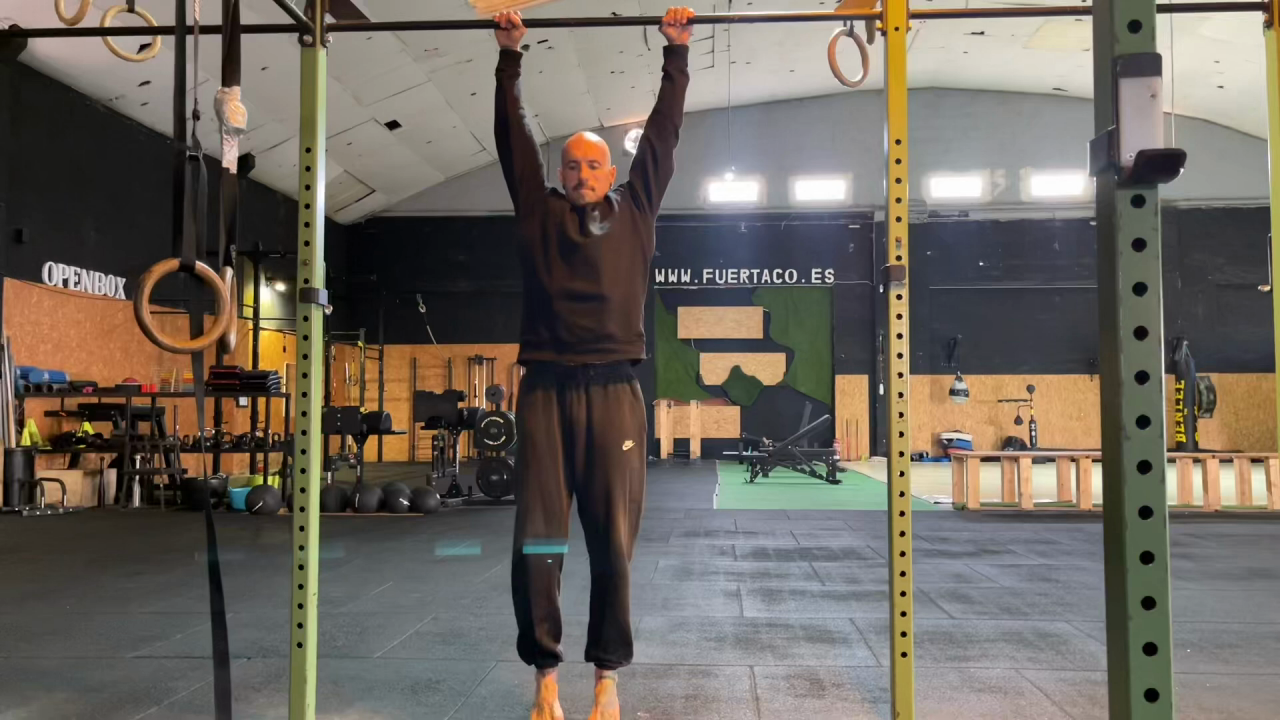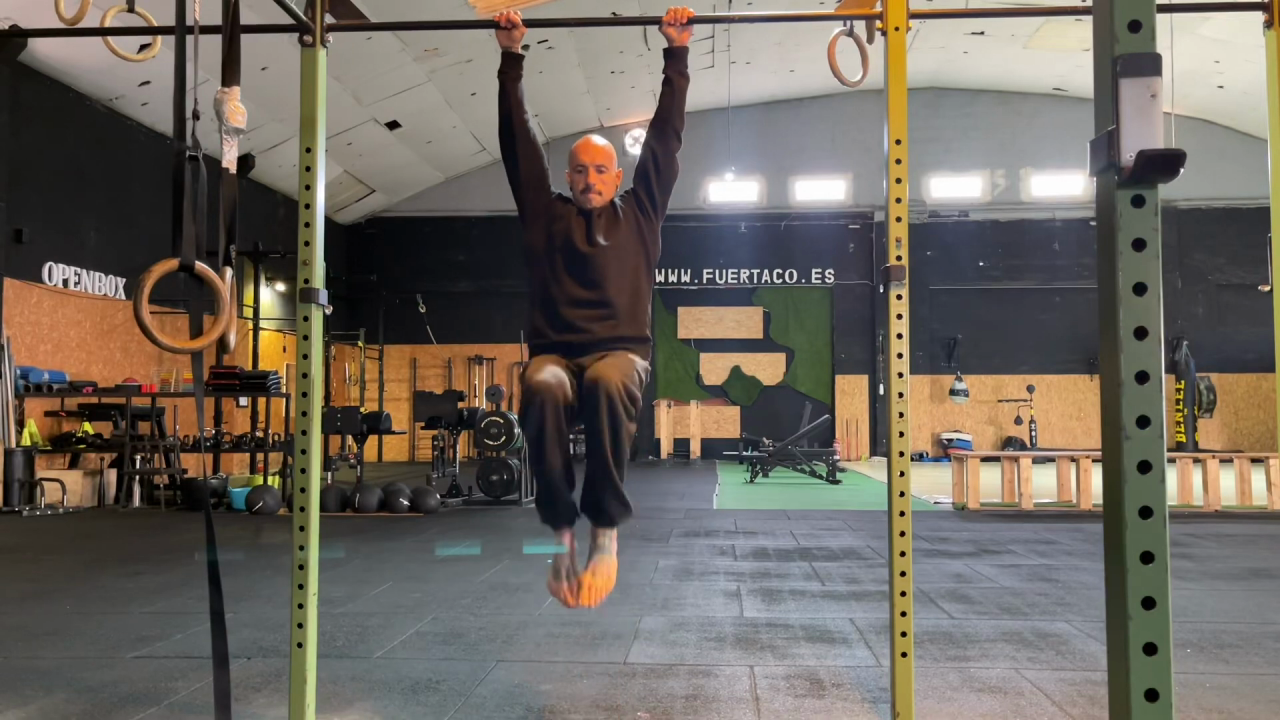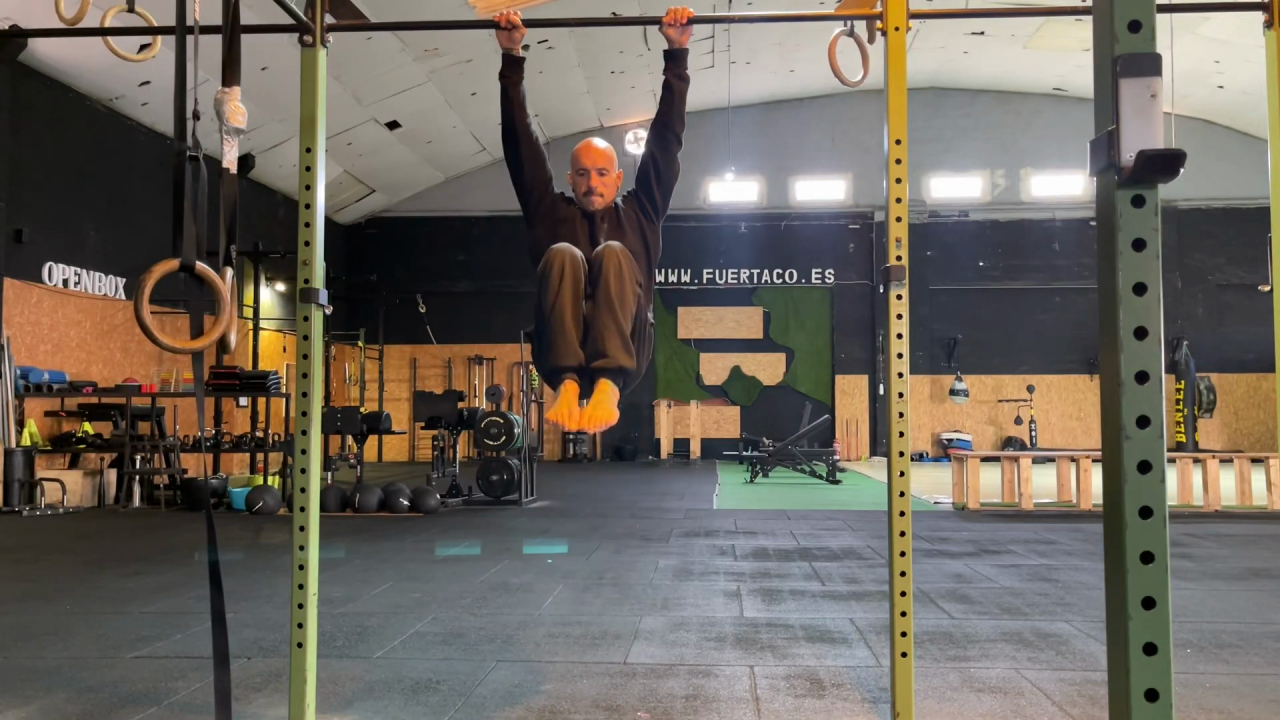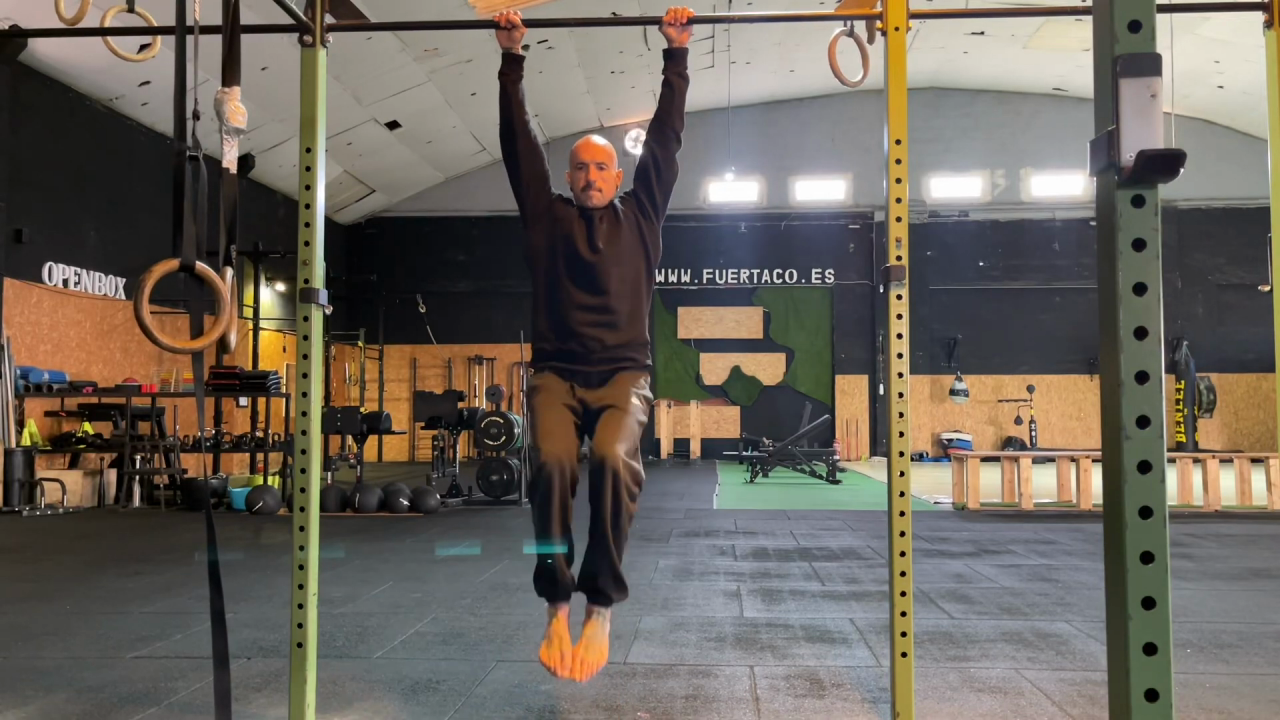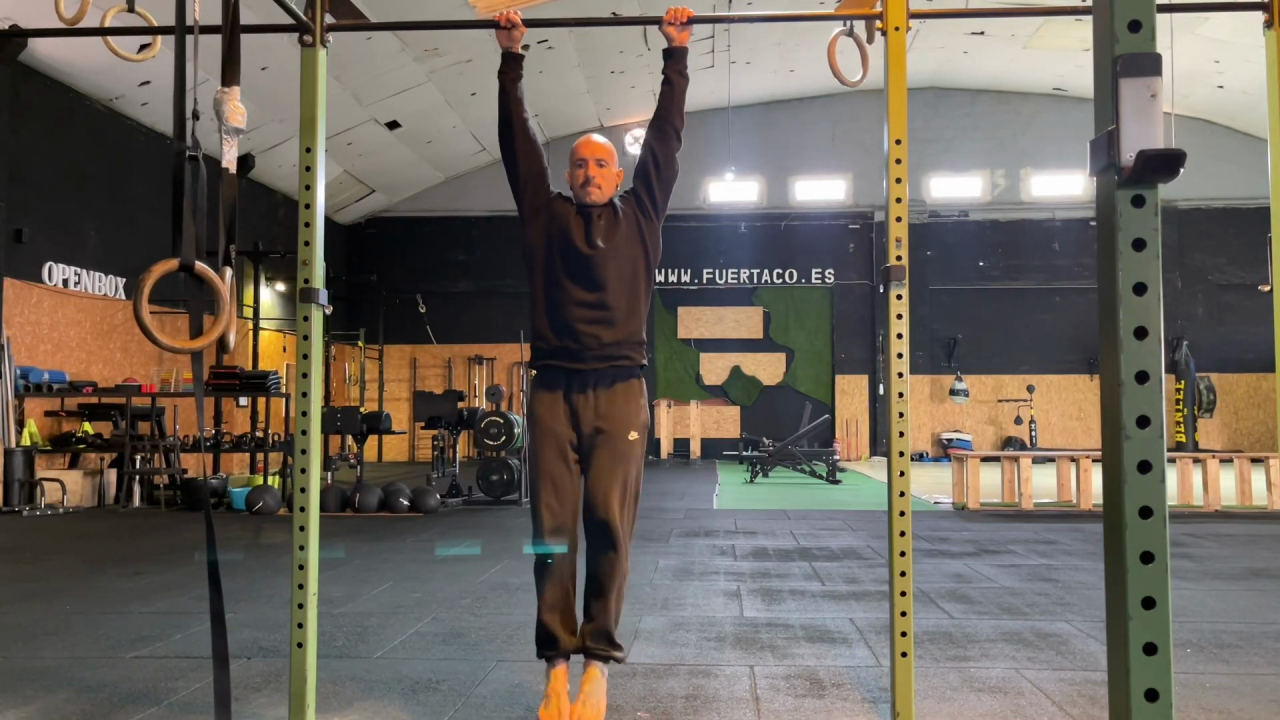
dt=0.5s
person 1, frame 1
left shoulder: (634, 210)
right shoulder: (539, 210)
left elbow: (662, 135)
right elbow: (513, 137)
left hip: (613, 391)
right hip: (547, 389)
left knee: (612, 543)
right knee: (538, 540)
person 1, frame 2
left shoulder: (638, 215)
right shoulder: (546, 213)
left elbow: (663, 138)
right elbow: (519, 143)
left wrist: (677, 56)
right wrist: (511, 57)
left hip: (620, 361)
right hip: (557, 360)
left knee: (606, 381)
right knee: (542, 389)
left ankle: (605, 529)
right ankle: (562, 530)
person 1, frame 3
left shoulder: (640, 214)
right shoulder: (549, 214)
left elbow: (666, 140)
right elbow: (519, 141)
left wrist: (676, 54)
right wrist: (511, 57)
left hip: (626, 349)
right hip: (563, 351)
left knee: (612, 255)
right knee: (562, 256)
left ankle: (607, 381)
right ankle: (568, 382)
person 1, frame 4
left shoulder: (640, 214)
right shoulder: (547, 214)
left elbow: (666, 139)
right elbow: (518, 141)
left wrist: (676, 56)
right wrist: (511, 59)
left hip: (622, 375)
right hip: (556, 376)
left knee: (614, 465)
right knee: (551, 465)
left ankle: (599, 611)
right ankle: (557, 606)
person 1, frame 5
left shoulder: (638, 213)
right shoulder: (546, 214)
left elbow: (665, 138)
right elbow: (518, 141)
right wrist: (511, 58)
left hip: (619, 387)
right hip: (555, 386)
left knee: (609, 522)
right knee: (552, 526)
